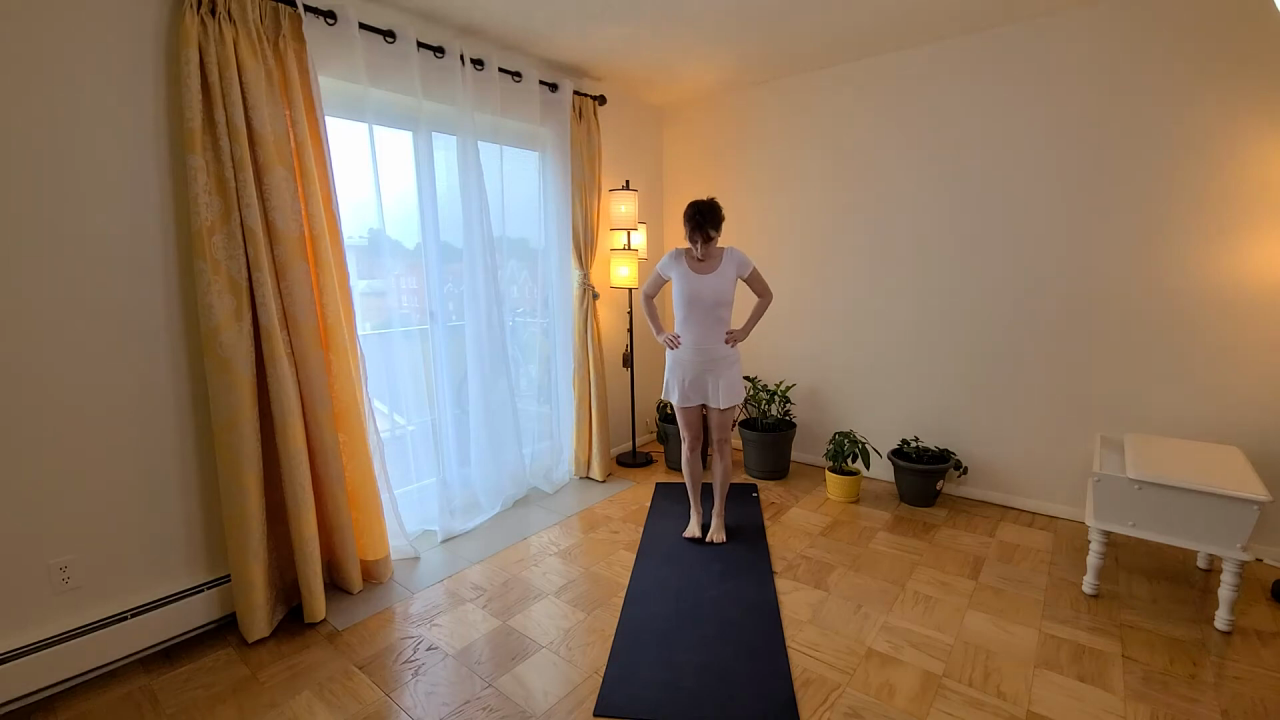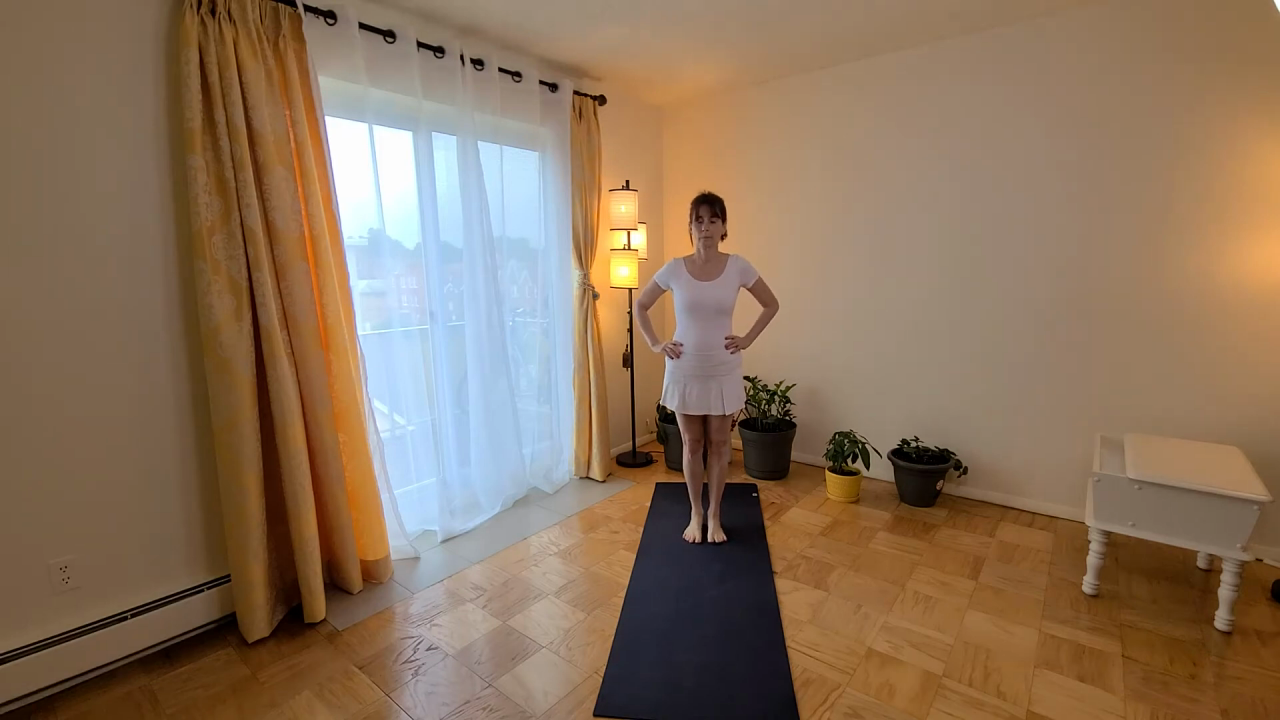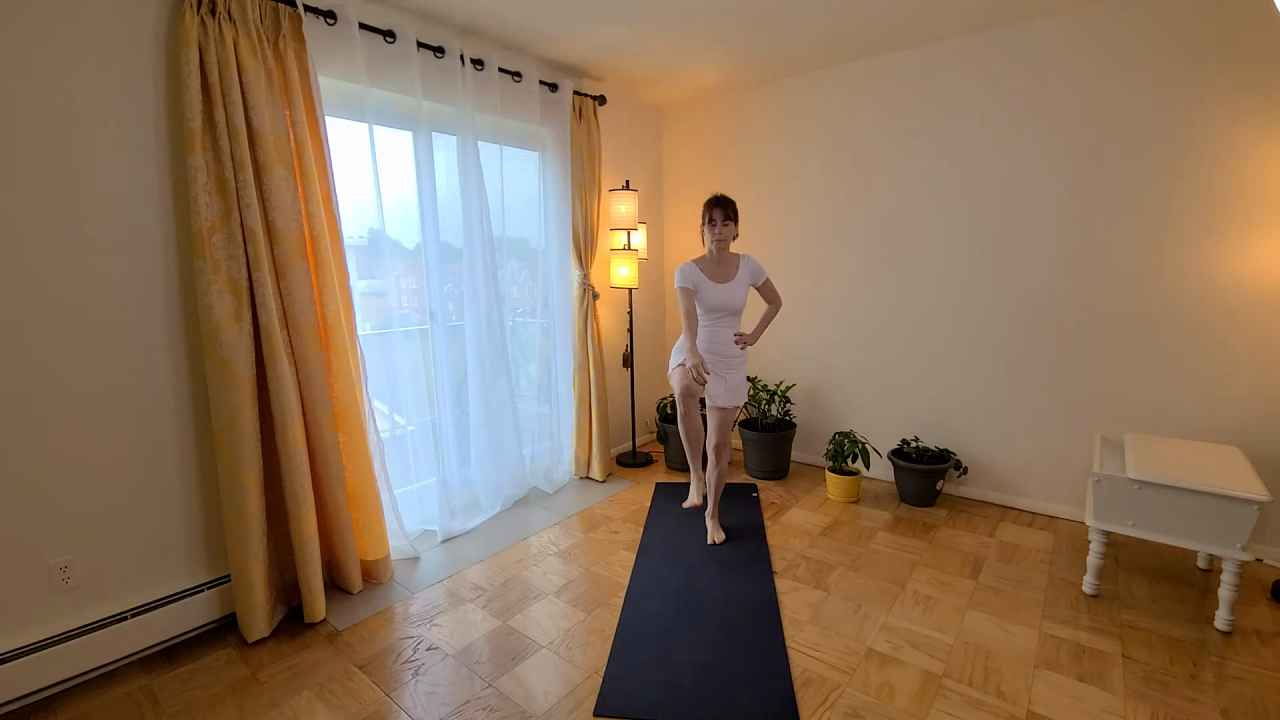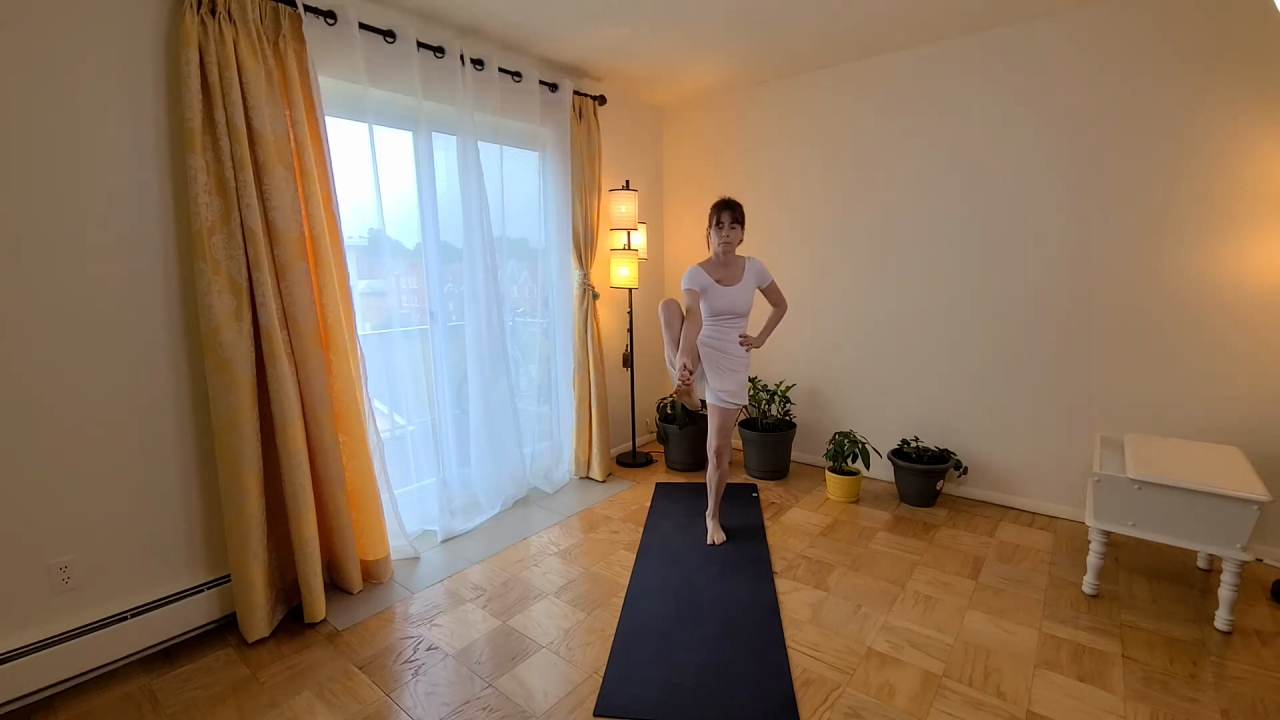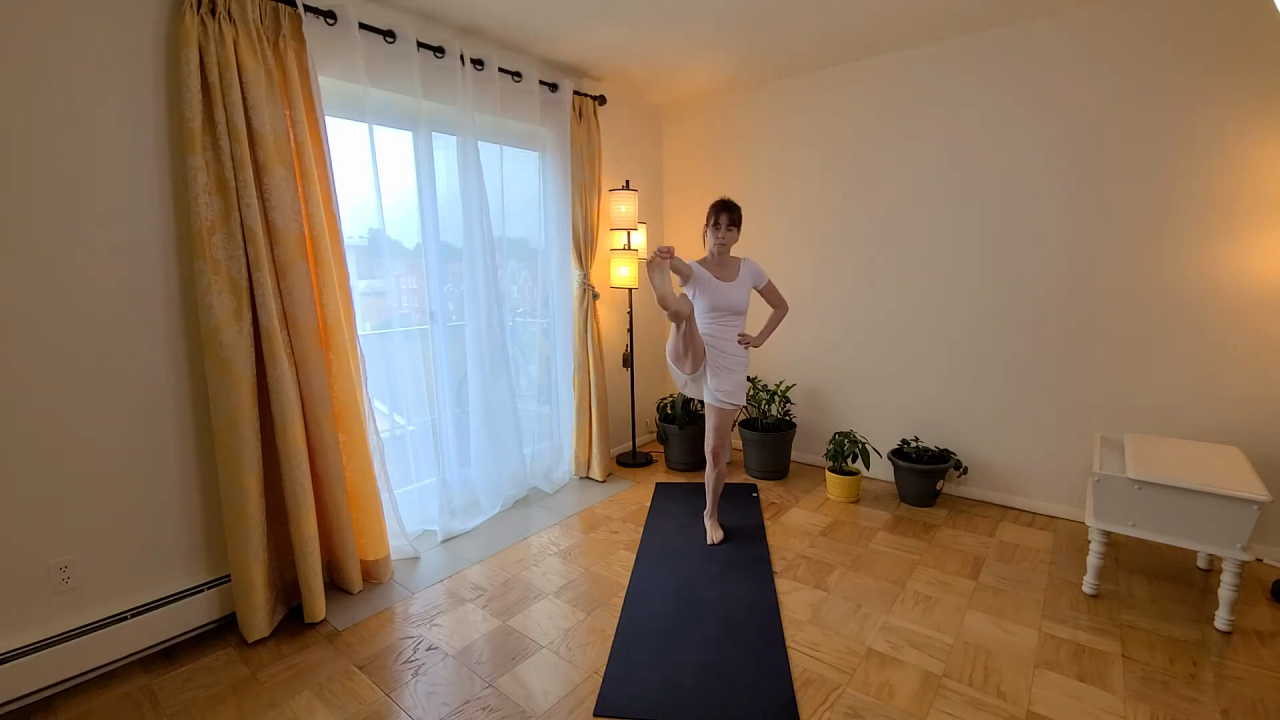
dt=1s
person 1, frame 1
left shoulder: (734, 259)
right shoulder: (673, 260)
left elbow: (765, 296)
right elbow: (646, 295)
left wrist: (745, 331)
right wrist: (659, 333)
left hip: (722, 367)
right hip: (683, 366)
left knee: (720, 443)
right knee: (690, 442)
left ankle: (718, 516)
right ankle: (695, 512)
person 1, frame 2
left shoulder: (738, 267)
right shoulder: (673, 270)
left elbow: (771, 305)
right elbow: (639, 306)
left wrist: (748, 339)
right wrist: (656, 344)
left hip: (723, 372)
right hip: (684, 371)
left knee: (719, 445)
right knee: (692, 445)
left ankle: (714, 514)
right ankle: (696, 514)
person 1, frame 3
left shoulder: (748, 266)
right shoulder: (688, 271)
left elbow: (775, 302)
right elbow: (688, 315)
left wrist: (754, 336)
right wrist: (692, 353)
left hip: (729, 365)
right hip: (691, 358)
left knee: (719, 444)
right knee: (685, 389)
left ankle: (712, 515)
right ankle: (697, 479)
person 1, frame 4
left shoulder: (754, 268)
right shoulder: (695, 274)
left elbow: (780, 305)
right elbow: (693, 317)
left wrist: (760, 339)
right wrist: (682, 357)
left hip: (731, 365)
right hip: (697, 356)
left knee: (719, 448)
right knee: (669, 306)
left ankle: (712, 516)
right ankle: (685, 383)
person 1, frame 5
left shoulder: (749, 269)
right shoulder: (694, 271)
left elbow: (781, 306)
right elbow: (680, 269)
left wrist: (759, 339)
right wrist: (666, 259)
left hip: (730, 365)
right hip: (692, 358)
left knee: (717, 447)
right knee: (683, 304)
left ankle: (711, 514)
right ankle: (669, 299)
